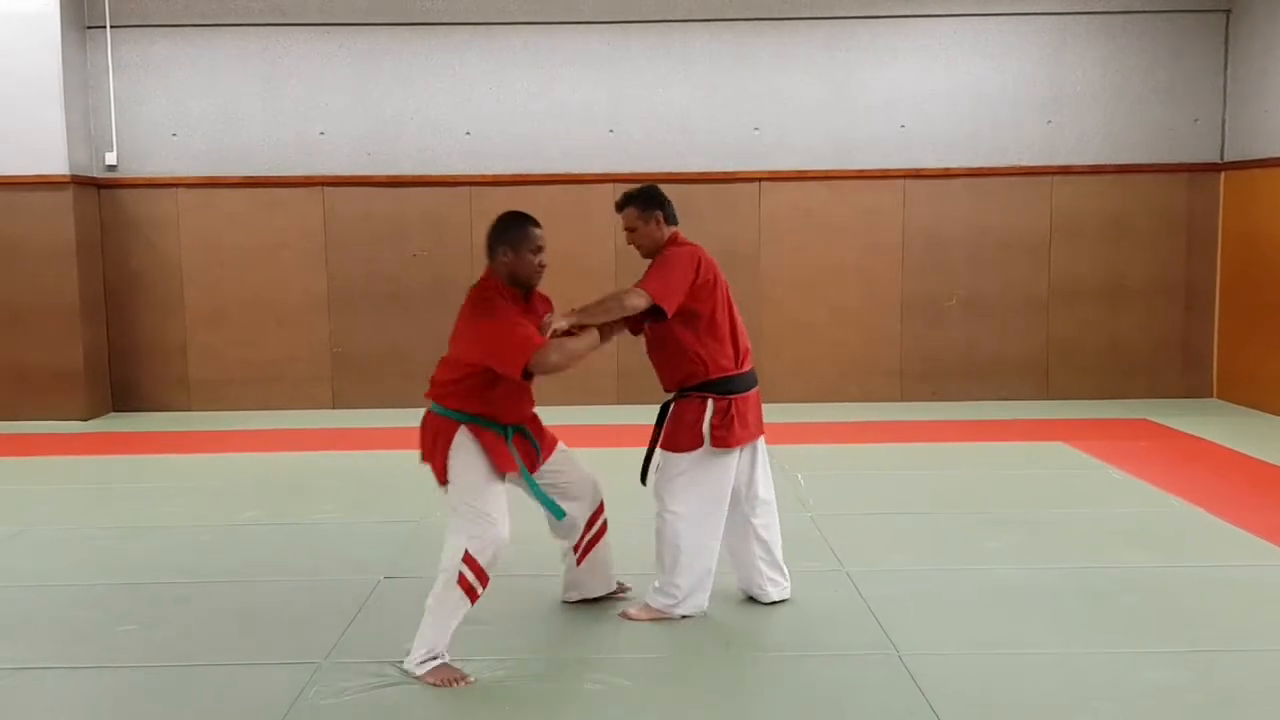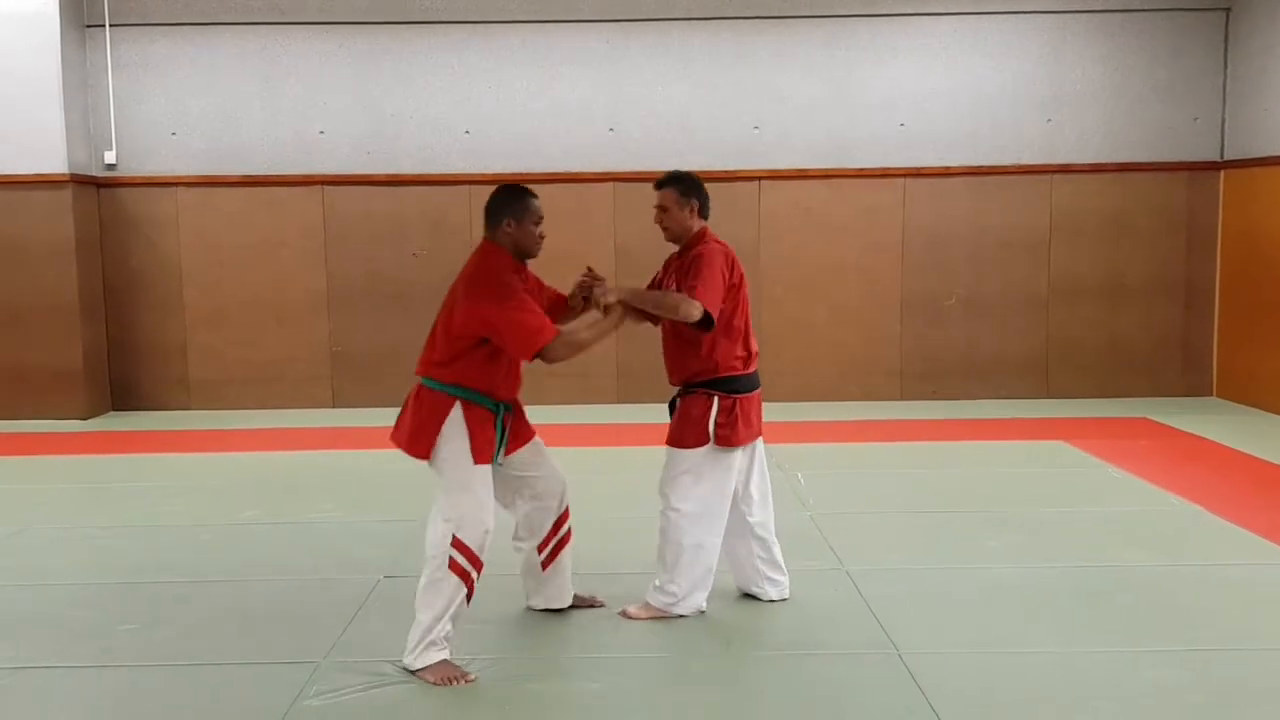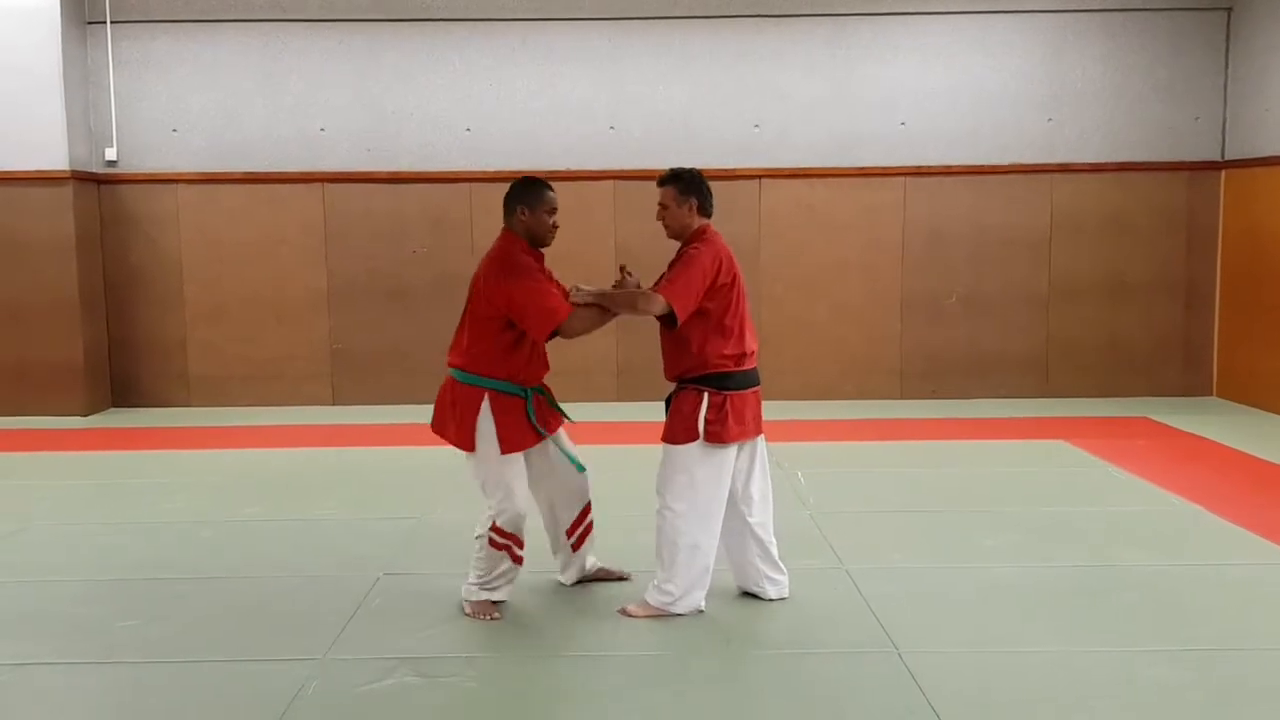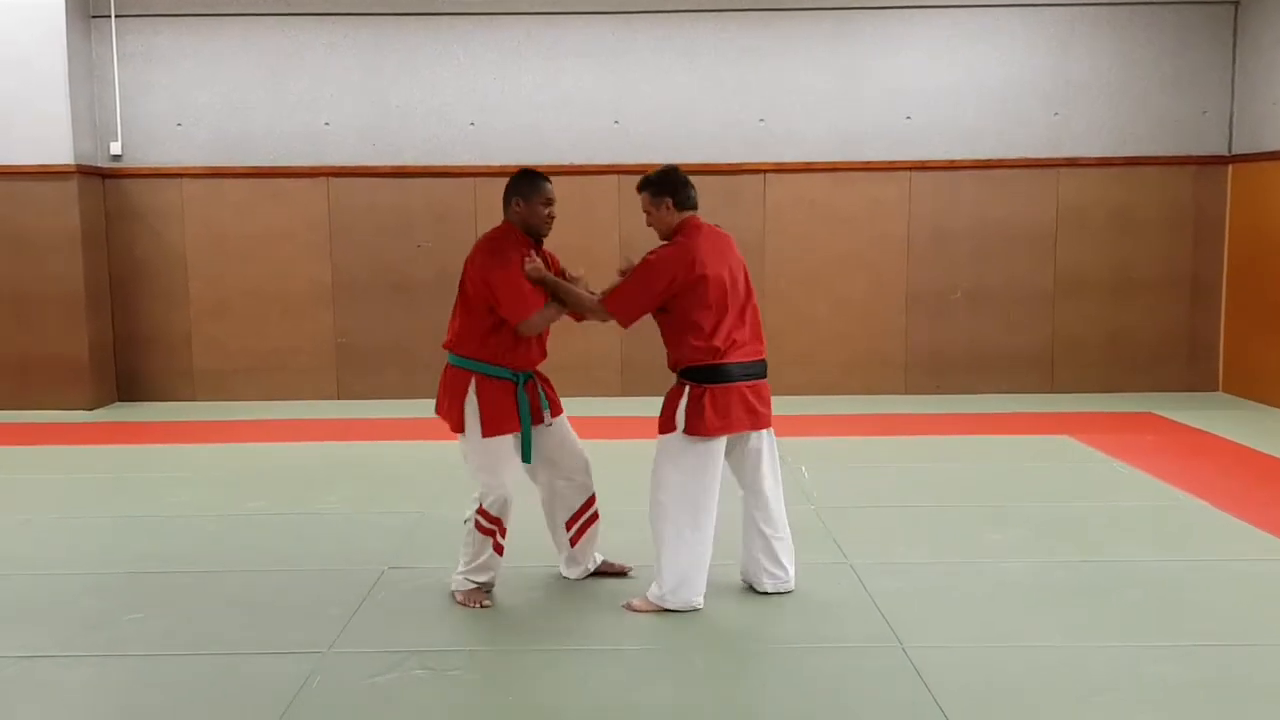
dt=0.4s
person 1, frame 1
left shoulder: (530, 298)
right shoulder: (487, 309)
left elbow: (558, 349)
right elbow: (546, 362)
left wrist: (601, 327)
right wrist: (596, 334)
left hip: (515, 425)
right hip: (466, 431)
left knee: (583, 490)
right knee: (482, 535)
left ankle: (588, 585)
right ankle: (427, 654)
person 1, frame 2
left shoulder: (511, 270)
right shoulder: (489, 281)
left elbow: (554, 311)
right elbow: (552, 347)
left wrist: (580, 300)
right wrist: (609, 323)
left hip: (494, 410)
right hip: (454, 415)
left knee: (546, 490)
right knee: (467, 523)
left ankle: (551, 593)
right ankle: (425, 650)
person 1, frame 3
left shoulder: (526, 261)
right shoulder: (509, 266)
left elbow: (567, 314)
right elbow: (568, 326)
left hip: (521, 397)
right hip: (486, 402)
left knee: (569, 478)
right knee: (509, 506)
left ankle: (575, 567)
right ankle: (482, 591)
person 1, frame 4
left shoulder: (539, 255)
right shoulder: (496, 251)
right elbow: (530, 322)
left hip: (523, 384)
right hip: (481, 386)
left knee: (569, 468)
right knee: (496, 489)
left ankle: (581, 562)
right ankle: (472, 580)
person 2, frame 1
left shoulder: (681, 259)
right shoulder: (674, 263)
left elbow: (633, 301)
right elbow: (636, 321)
left wrist: (569, 320)
right wrist: (581, 327)
left hip: (711, 402)
right hip: (733, 397)
left knee: (682, 500)
right knee: (748, 497)
left ankle: (674, 599)
right ankle: (769, 584)
person 2, frame 2
left shoulder: (711, 256)
right shoulder: (679, 261)
left elbow: (690, 309)
right elbow: (650, 311)
left wrist: (622, 294)
right wrist: (612, 295)
left hip: (717, 401)
right hip: (729, 397)
left knee: (687, 498)
right knee: (745, 497)
left ankle: (675, 597)
right ankle: (767, 582)
person 2, frame 3
left shoulder: (703, 254)
right shoulder: (702, 253)
left elbow: (654, 305)
right elbow: (669, 308)
left wrist: (596, 295)
right wrist: (633, 293)
left hip: (711, 397)
right hip: (733, 393)
left knee: (685, 498)
right knee: (745, 495)
left ankle: (674, 596)
right ankle: (767, 581)
person 2, frame 4
left shoulder: (670, 258)
right shoulder: (721, 242)
left elbow: (600, 310)
left wrist: (545, 278)
right wrist: (635, 278)
left hip: (707, 390)
right hip: (750, 382)
left knee: (679, 492)
right knee: (762, 486)
left ankle: (676, 591)
right ankle: (773, 574)
